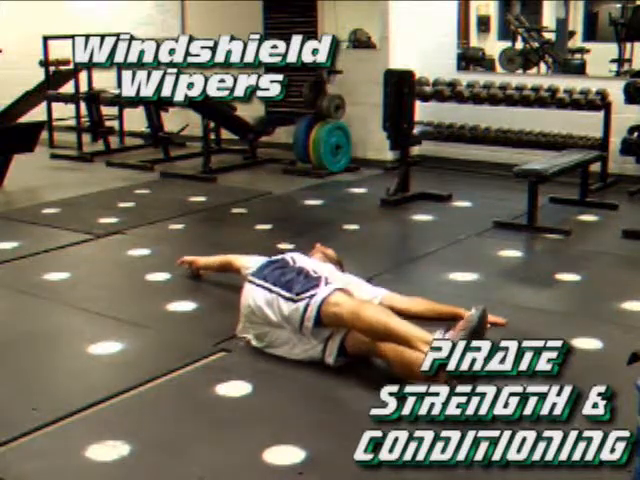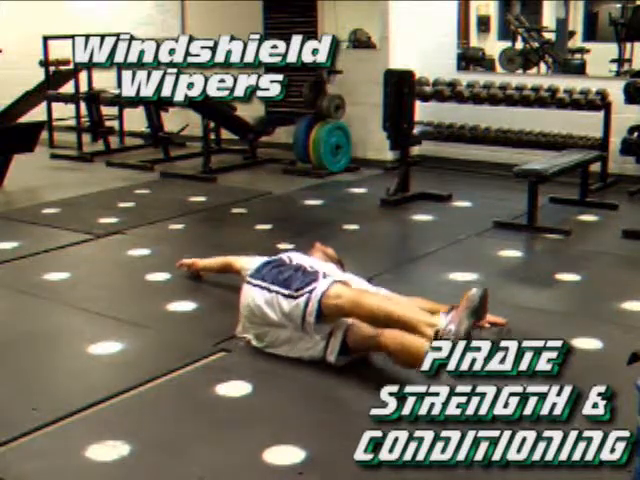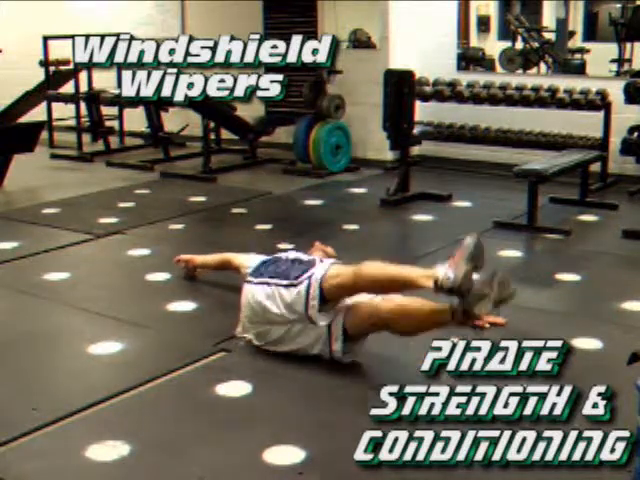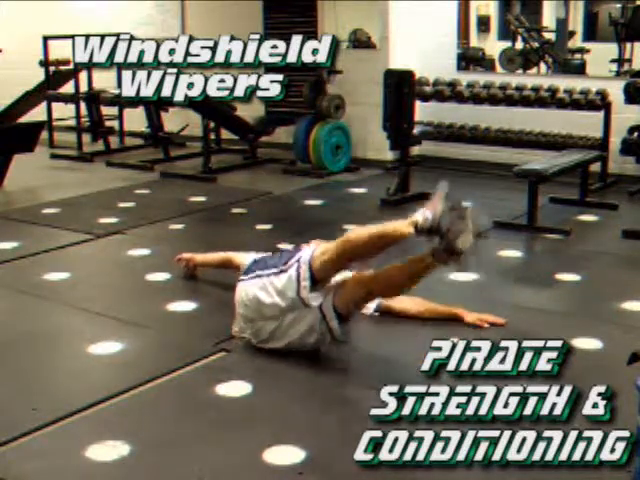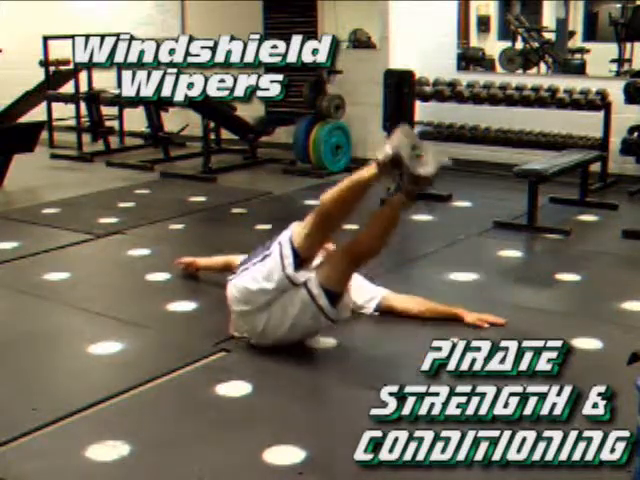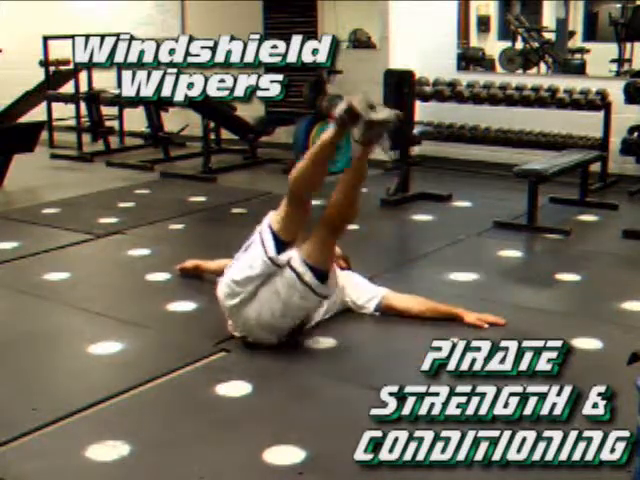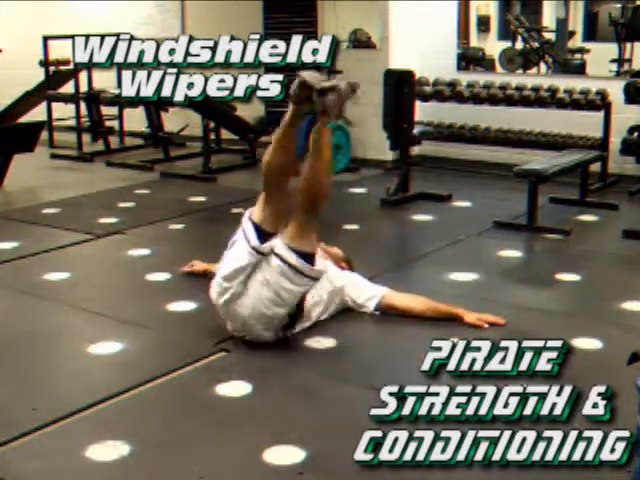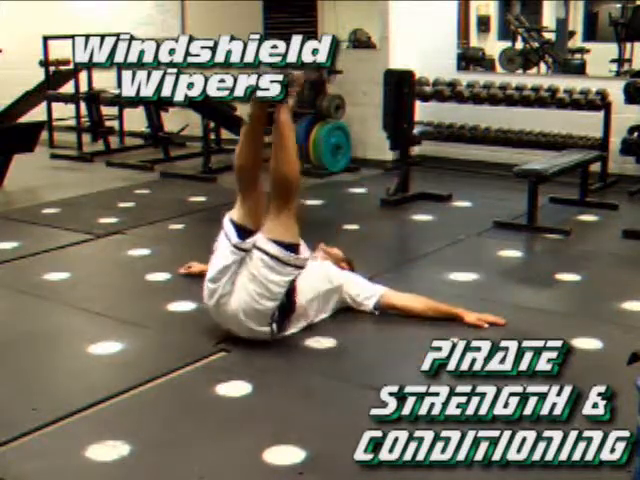
dt=0.2s
person 1, frame 1
left shoulder: (349, 282)
right shoulder: (283, 265)
left elbow: (405, 303)
right elbow: (233, 260)
left wrist: (459, 312)
left hip: (307, 337)
left knee: (380, 341)
right knee: (346, 308)
right ankle: (437, 344)
person 1, frame 2
left shoulder: (351, 283)
right shoulder: (279, 264)
left elbow: (403, 304)
right elbow: (232, 262)
left hip: (308, 335)
left knee: (381, 333)
right knee: (348, 299)
right ankle: (440, 328)
person 1, frame 3
left shoulder: (347, 299)
right shoulder: (282, 262)
left elbow: (400, 302)
right elbow: (233, 259)
left wrist: (463, 317)
left hip: (305, 334)
left knee: (380, 311)
right knee: (353, 275)
right ankle: (442, 277)
person 1, frame 4
left shoulder: (344, 284)
right shoulder: (278, 264)
left elbow: (401, 303)
right elbow: (234, 258)
left wrist: (459, 312)
left hip: (291, 330)
right hip: (261, 298)
right knee: (343, 248)
right ankle: (418, 224)
person 1, frame 5
left shoulder: (345, 282)
right shoulder: (294, 258)
left elbow: (403, 303)
right elbow: (234, 260)
left wrist: (460, 313)
left hip: (279, 324)
right hip: (250, 296)
right knee: (322, 220)
left ankle: (403, 191)
right ankle: (382, 166)
person 1, frame 6
left shoulder: (343, 281)
right shoulder: (296, 265)
left elbow: (402, 302)
left wrist: (461, 313)
left hip: (270, 318)
right hip: (239, 296)
left knee: (330, 225)
right knee: (298, 203)
right ankle: (341, 128)
person 1, frame 7
left shoulder: (342, 280)
right shoulder: (294, 262)
left elbow: (402, 301)
left wrist: (460, 314)
right wrist: (211, 266)
left hip: (264, 316)
right hip: (231, 293)
left knee: (307, 211)
right knee: (277, 193)
person 1, frame 8
left shoulder: (340, 280)
right shoulder: (297, 264)
left elbow: (401, 301)
left wrist: (461, 315)
left hip: (256, 314)
right hip: (224, 294)
left knee: (284, 198)
right knee: (251, 193)
